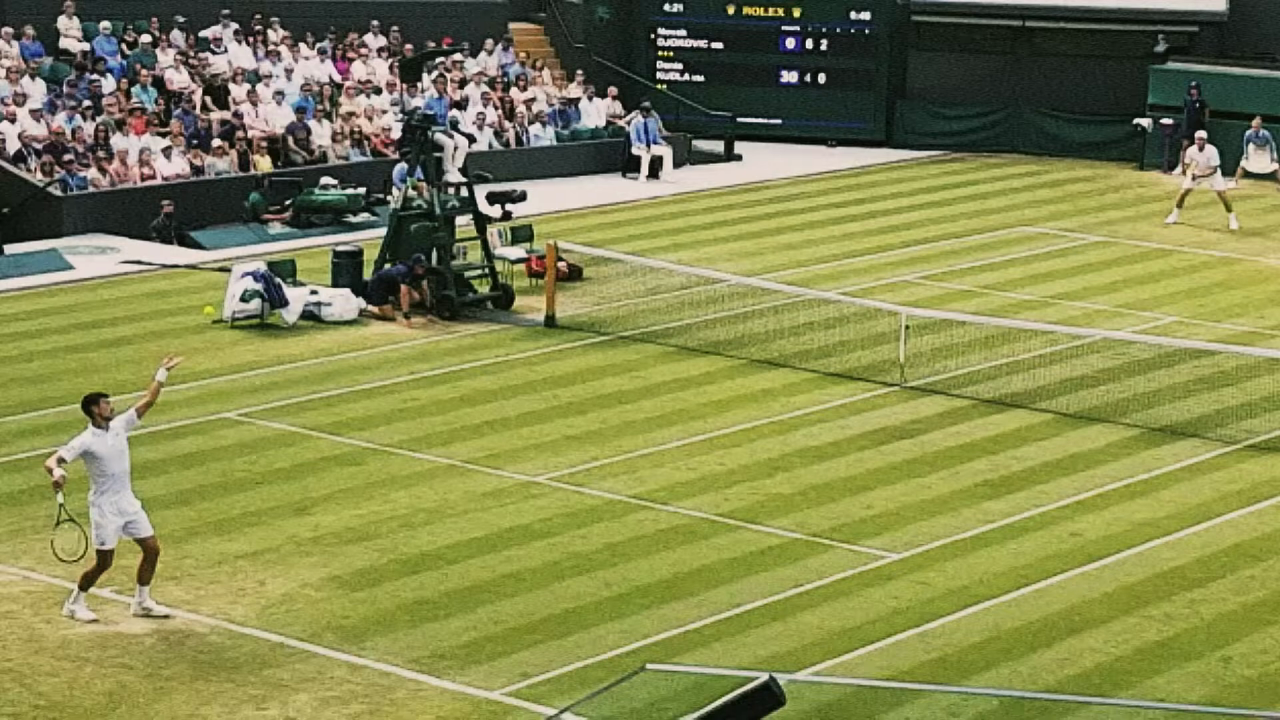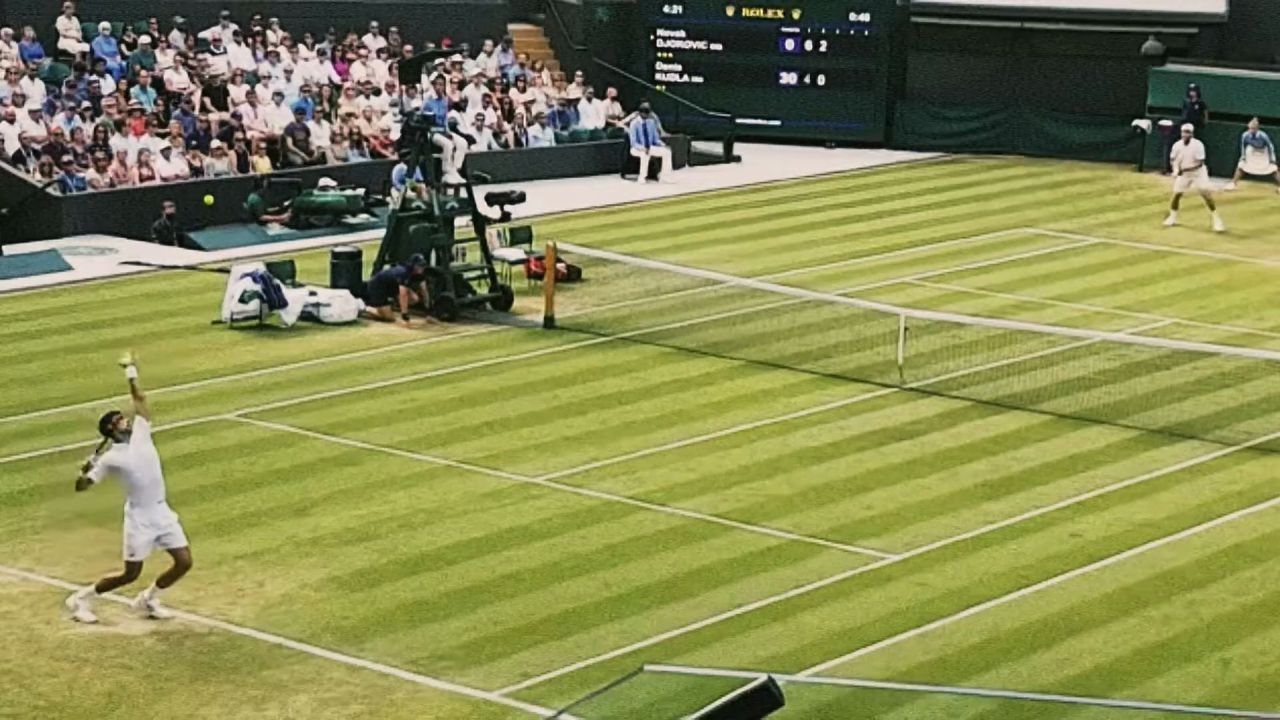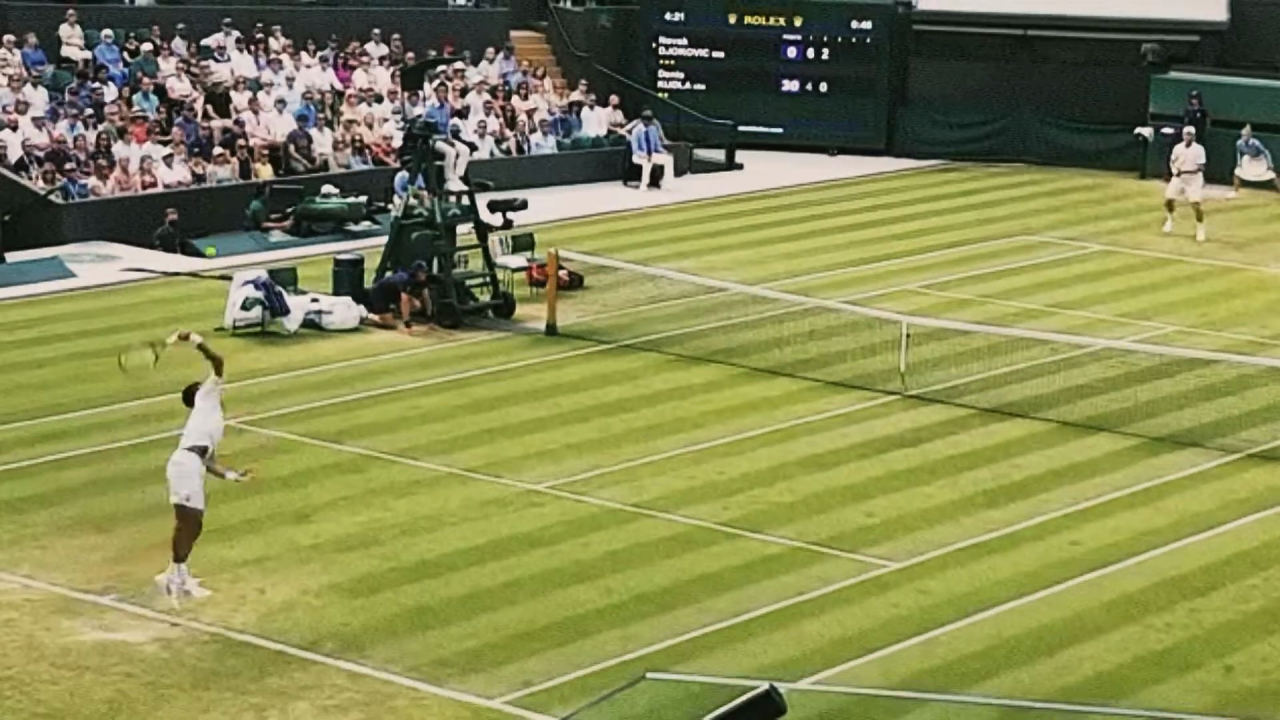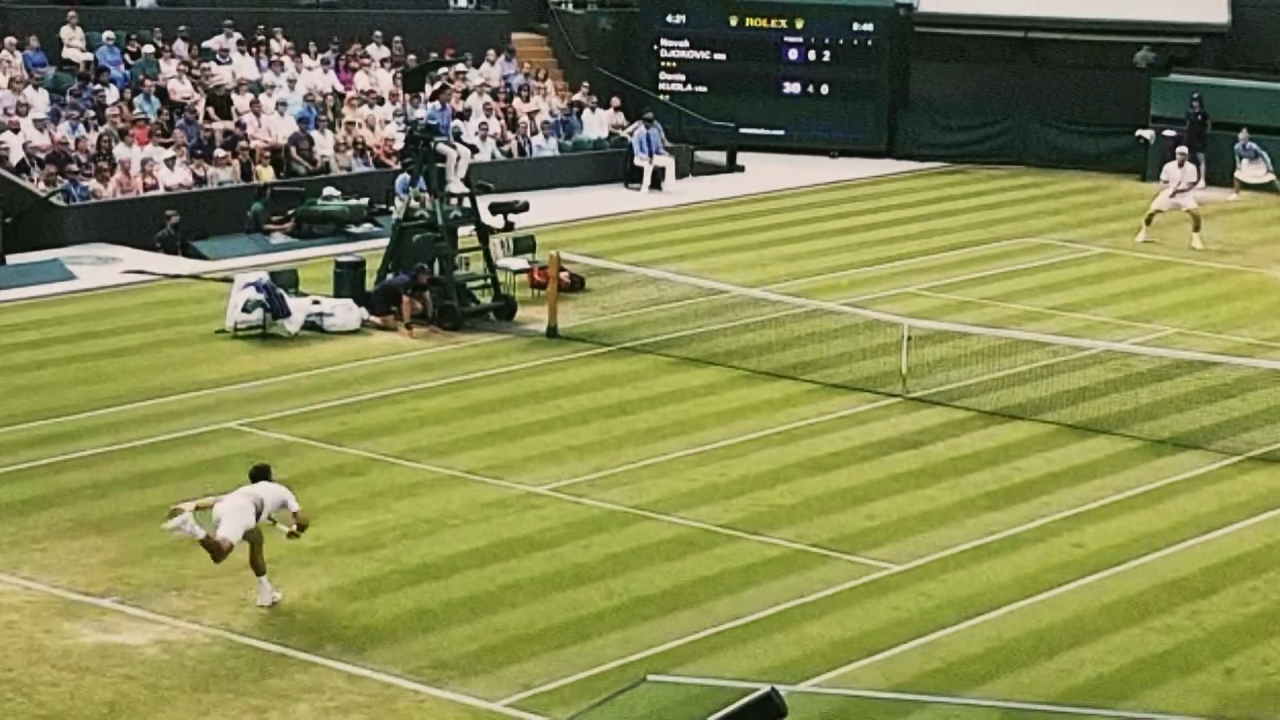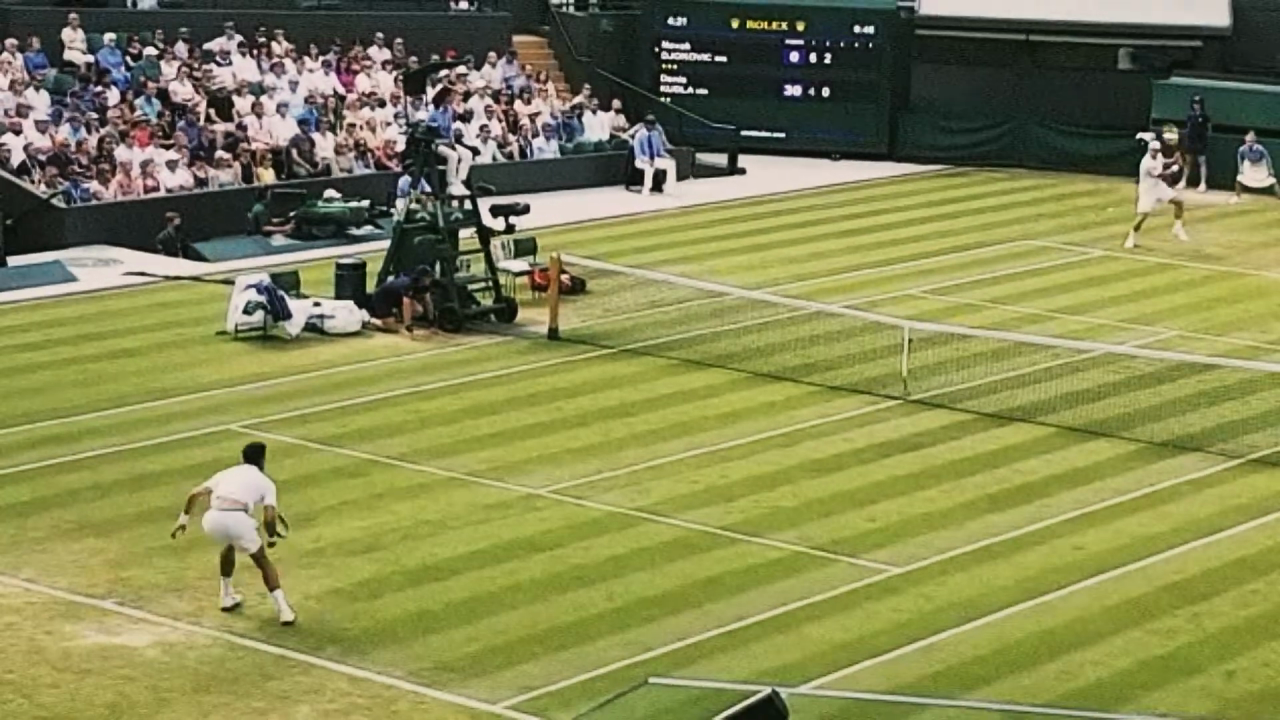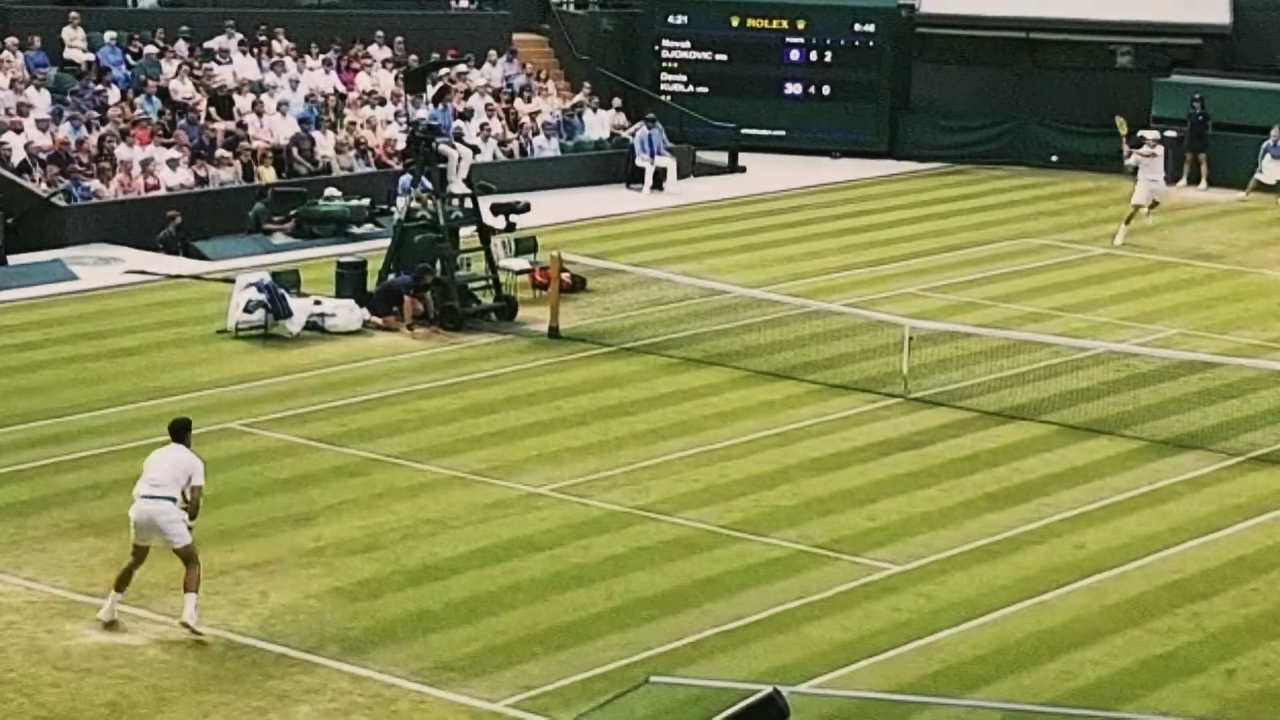
dt=0.4s
person 1, frame 1
left shoulder: (119, 426)
right shoulder: (84, 441)
left elbow: (148, 401)
right elbow: (51, 461)
left wrist: (163, 372)
right wrist: (57, 474)
left hip: (128, 502)
right hip: (104, 508)
left knee: (152, 549)
right knee: (104, 562)
left ankle: (142, 602)
right ankle: (74, 603)
person 1, frame 2
left shoulder: (141, 435)
right shoulder: (110, 458)
left elbow: (140, 400)
right elbow: (80, 487)
left wrist: (130, 369)
right wrist: (85, 472)
left hip: (163, 513)
right hip: (139, 518)
left knee: (184, 562)
right knee: (131, 574)
left ankle: (148, 599)
right ankle: (80, 599)
person 1, frame 3
left shoulder: (211, 415)
right shoulder: (207, 399)
right elbow: (217, 363)
left wrist: (233, 475)
right wrist: (196, 340)
left hip: (194, 465)
right hip: (187, 466)
left knee: (193, 527)
right knee: (185, 522)
left ankle: (176, 577)
right ankle: (177, 578)
person 1, frame 4
left shoulder: (246, 490)
right shoulder: (283, 492)
left elbow: (212, 500)
right elbow: (303, 522)
left wrist: (189, 506)
right wrist: (295, 529)
left hip: (222, 509)
right hip: (241, 511)
left knee: (256, 538)
right knee: (218, 553)
left ankle: (265, 592)
right ankle: (191, 528)
person 1, frame 5
left shoulder: (226, 474)
right shoulder: (266, 483)
left elbow: (194, 495)
right elbow: (270, 519)
left wrist: (183, 519)
right wrist: (272, 537)
left hip: (213, 519)
right hip: (237, 520)
left knee: (230, 546)
right knee: (262, 562)
left ankle: (227, 596)
right ankle: (283, 609)
person 1, frame 6
left shoulder: (154, 456)
right shoulder: (194, 462)
right elbow: (196, 500)
right wrist: (189, 522)
left hip: (141, 509)
right hip: (166, 511)
left knee: (137, 560)
right knee: (192, 564)
left ankle: (109, 609)
right ankle: (189, 614)
